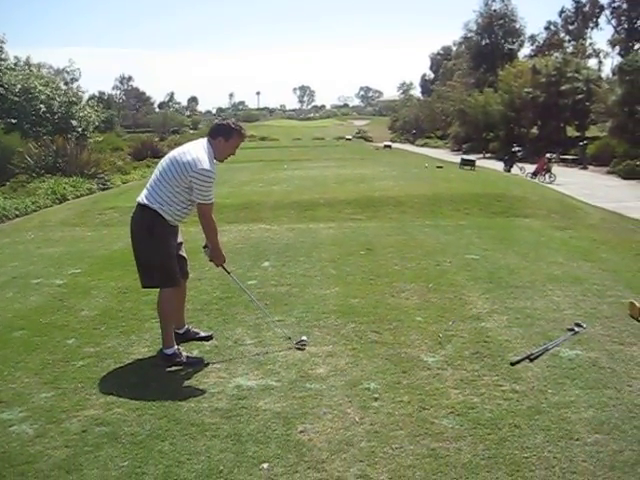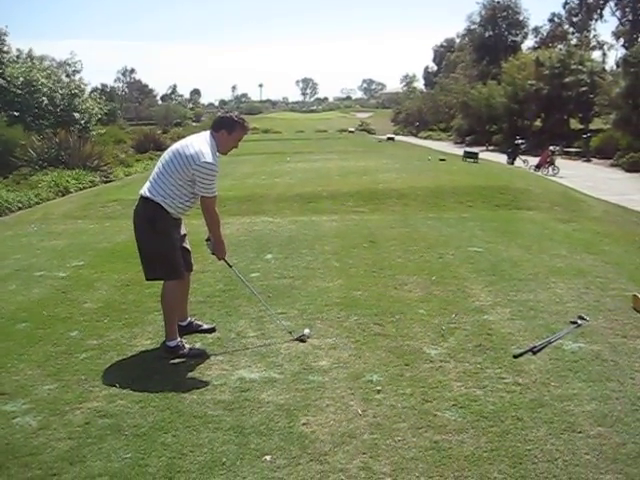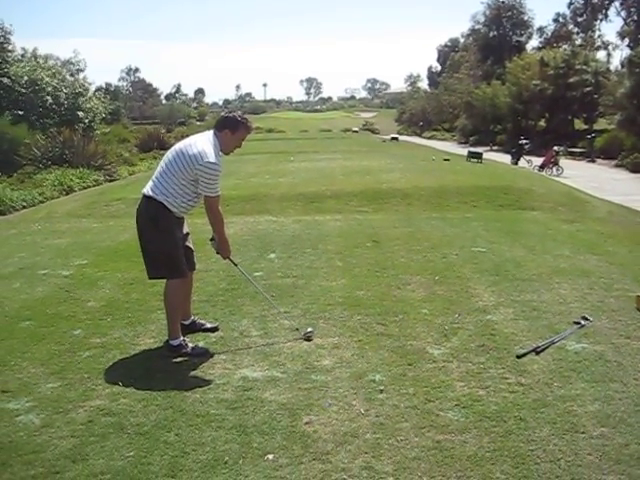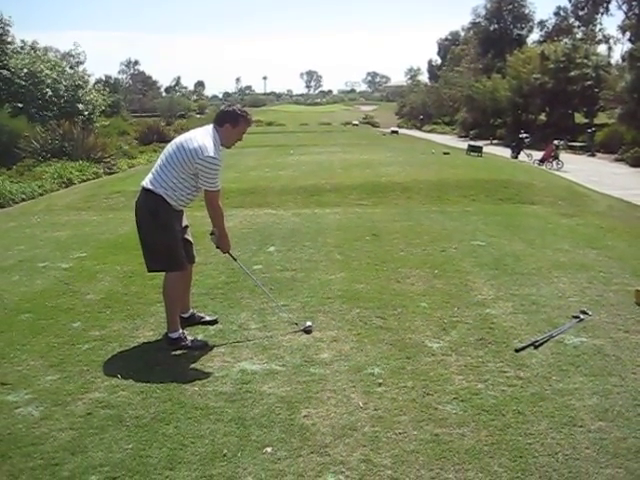
dt=0.5s
person 1, frame 1
left shoulder: (196, 149)
right shoulder: (203, 167)
left elbow: (201, 210)
right elbow: (206, 215)
left wrist: (210, 241)
right wrist: (216, 249)
left hip: (162, 219)
right hip: (153, 222)
left knee: (180, 276)
right knee: (169, 283)
left ankle: (180, 329)
right ankle: (168, 349)
person 1, frame 2
left shoulder: (199, 142)
right shoulder: (206, 160)
left elbow: (205, 204)
right elbow: (209, 208)
left wrist: (212, 234)
right wrist: (218, 242)
left hip: (165, 212)
right hip: (156, 215)
left knee: (184, 268)
right knee: (174, 275)
left ankle: (183, 321)
right ankle: (172, 341)
person 1, frame 3
left shoulder: (202, 141)
right shoulder: (209, 160)
left elbow: (209, 204)
right elbow: (212, 208)
left wrist: (217, 234)
right wrist: (223, 241)
left hip: (168, 211)
right hip: (158, 213)
left knee: (187, 267)
right knee: (176, 274)
left ankle: (186, 320)
right ankle: (174, 340)
person 1, frame 4
left shoulder: (203, 135)
right shoulder: (209, 154)
left elbow: (211, 199)
right elbow: (213, 202)
left wrist: (216, 229)
right wrist: (222, 236)
left hip: (166, 204)
right hip: (157, 207)
left knee: (186, 260)
right knee: (175, 267)
left ankle: (185, 313)
right ankle: (174, 333)
